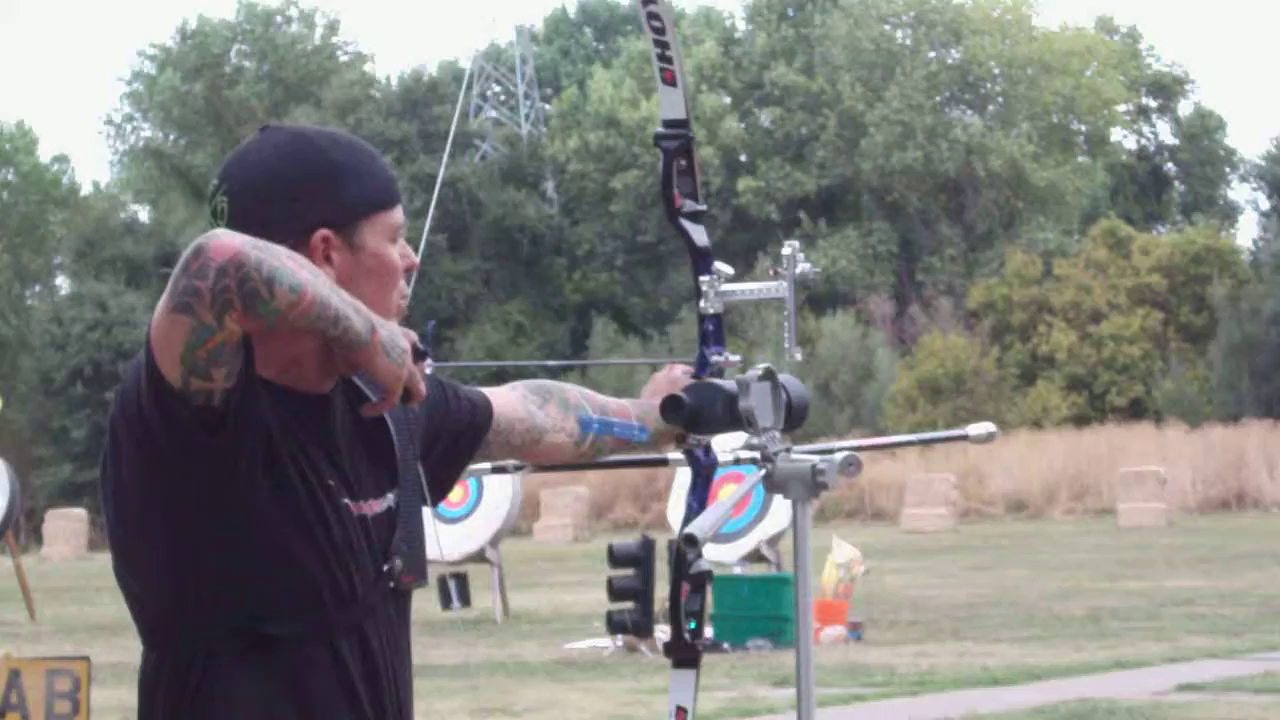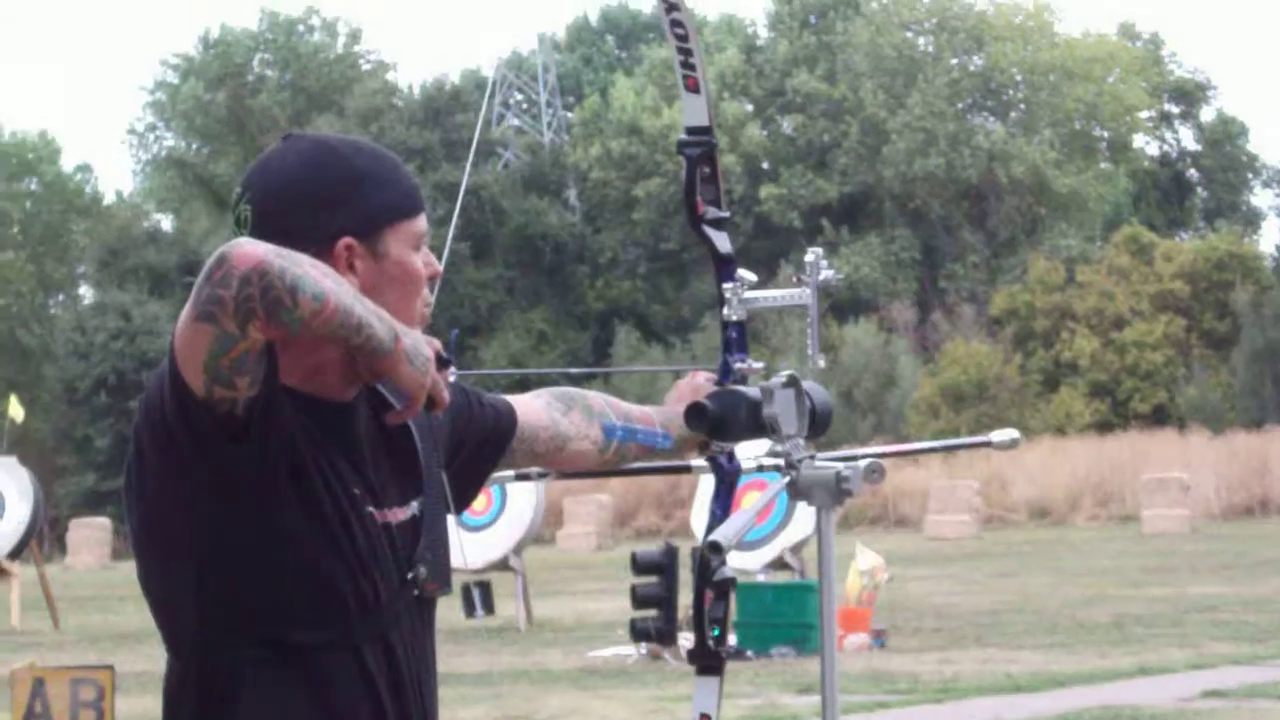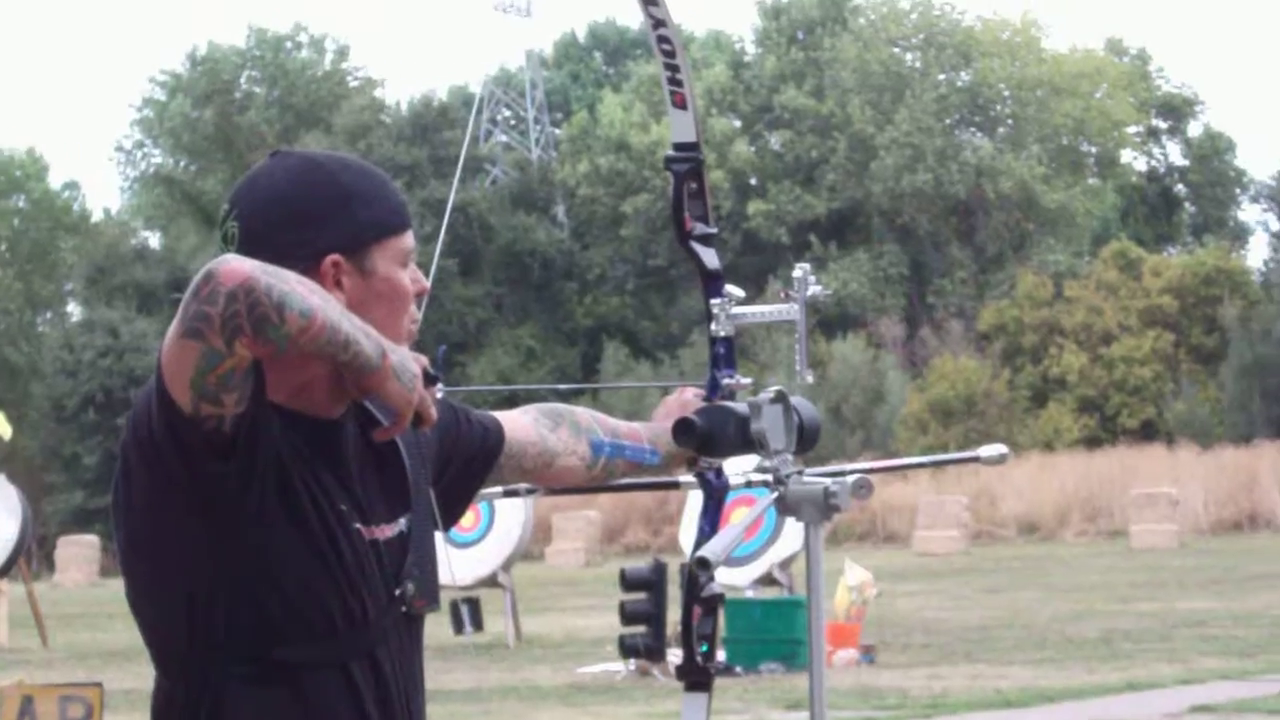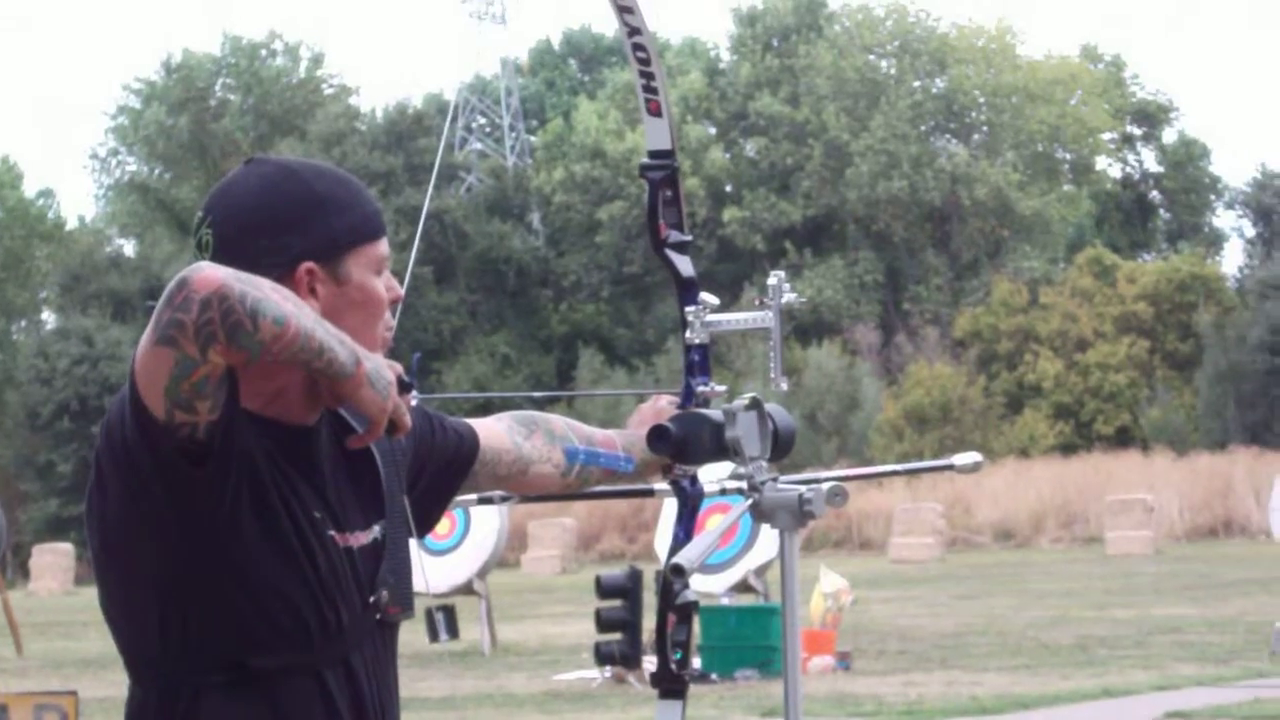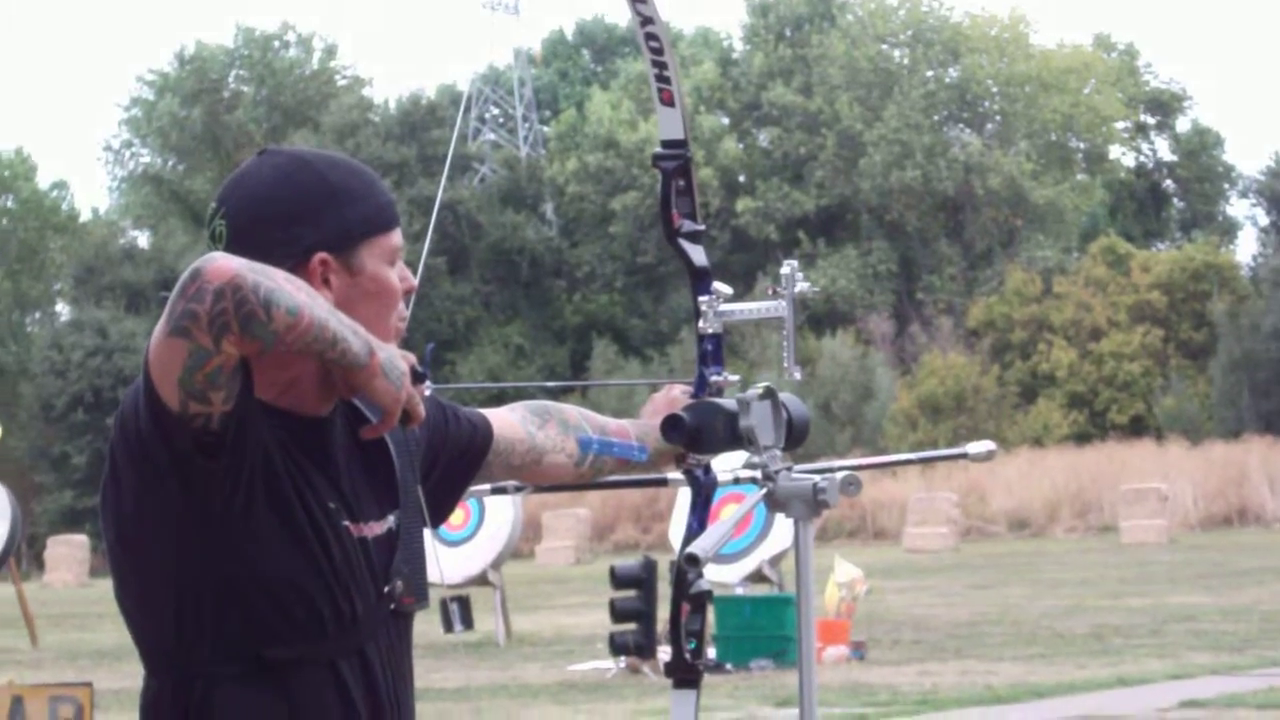
dt=0.2s
person 1, frame 1
left shoulder: (386, 404)
right shoulder: (200, 407)
left elbow: (530, 415)
right elbow: (221, 264)
left wrist: (646, 416)
right wrist: (364, 333)
person 1, frame 2
left shoulder: (412, 413)
right shoulder: (221, 413)
left elbow: (553, 425)
right elbow: (243, 271)
left wrist: (670, 424)
right wrist: (386, 342)
person 1, frame 3
left shoulder: (397, 428)
right shoulder: (209, 432)
left elbow: (541, 439)
right elbow: (230, 287)
left wrist: (656, 438)
right wrist: (374, 359)
person 1, frame 4
left shoulder: (372, 436)
right shoulder: (177, 442)
left elbow: (518, 447)
right elbow: (203, 296)
left wrist: (632, 446)
right wrist: (348, 365)
person 1, frame 5
left shoulder: (387, 427)
right shoulder: (192, 430)
left elbow: (530, 437)
right elbow: (218, 284)
left wrist: (647, 434)
right wrist: (361, 354)
